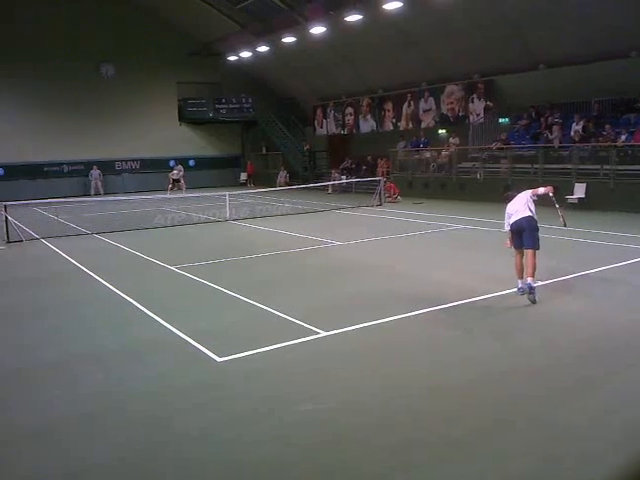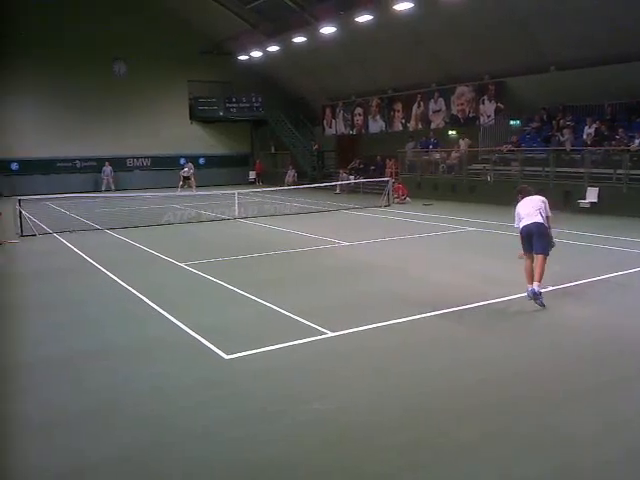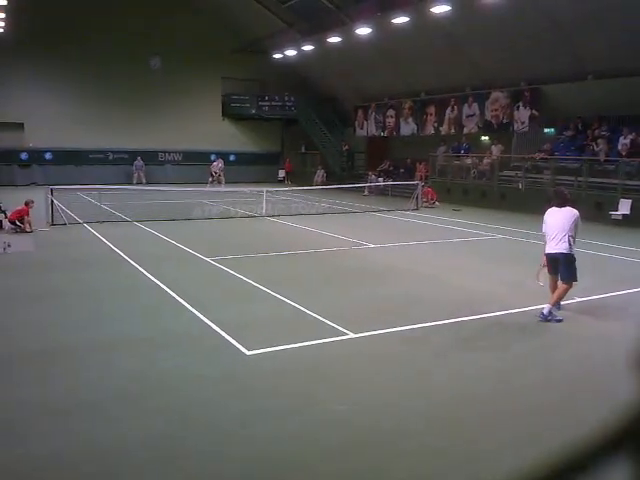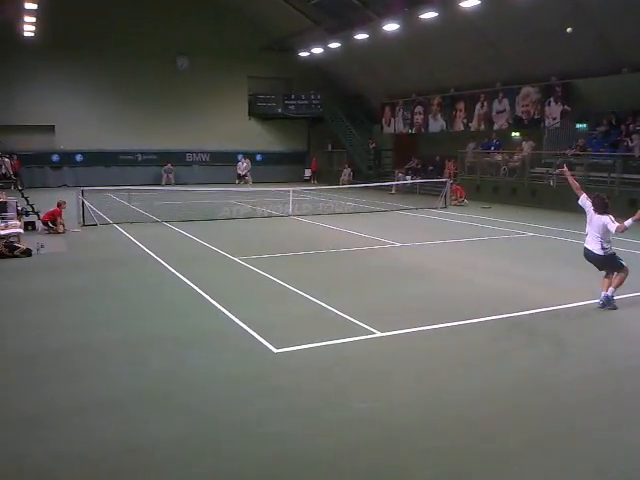
dt=1s
person 1, frame 1
left shoulder: (508, 208)
right shoulder: (525, 194)
left elbow: (509, 230)
right elbow: (535, 191)
left wrist: (510, 242)
right wrist: (545, 190)
left hip: (515, 224)
right hip: (528, 220)
left knee: (519, 254)
right knee: (531, 254)
left ankle: (521, 286)
right ankle: (530, 283)
person 1, frame 2
left shoulder: (519, 206)
right shoulder: (541, 199)
right elbow: (547, 219)
left wrist: (524, 250)
right wrist: (550, 237)
left hip: (525, 228)
right hip: (538, 226)
left knee: (529, 258)
right knee: (541, 258)
left ankle: (530, 289)
right ankle: (535, 289)
person 1, frame 3
left shoulder: (548, 212)
right shoulder: (574, 213)
right elbow: (572, 235)
left wrist: (545, 257)
left hip: (550, 252)
right hip: (565, 252)
left knee: (553, 277)
right knee: (566, 284)
left ankle: (555, 302)
right ankle: (546, 311)
person 1, frame 4
left shoulder: (589, 209)
right shoulder: (607, 219)
left elbow: (578, 191)
right elbow: (620, 229)
left wrist: (567, 175)
left hip: (588, 251)
right hip: (603, 253)
left knee: (610, 272)
right knee: (623, 271)
left ankle: (604, 298)
right ankle: (608, 295)
